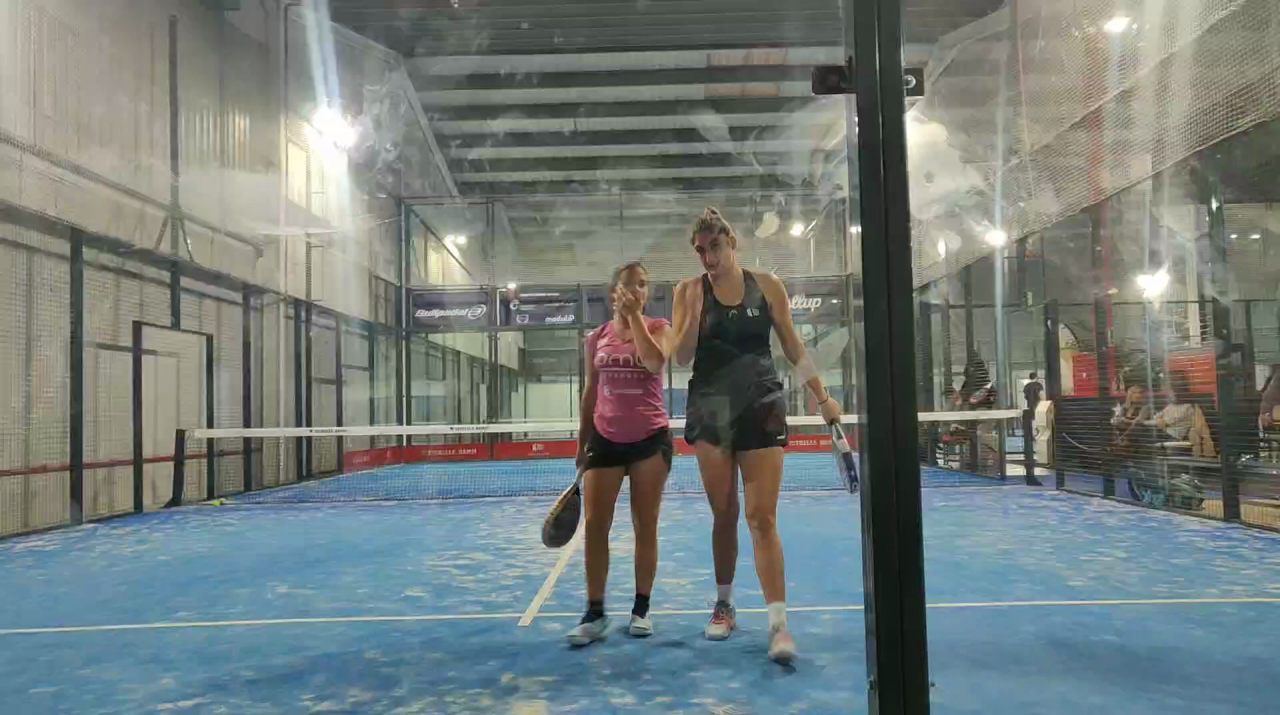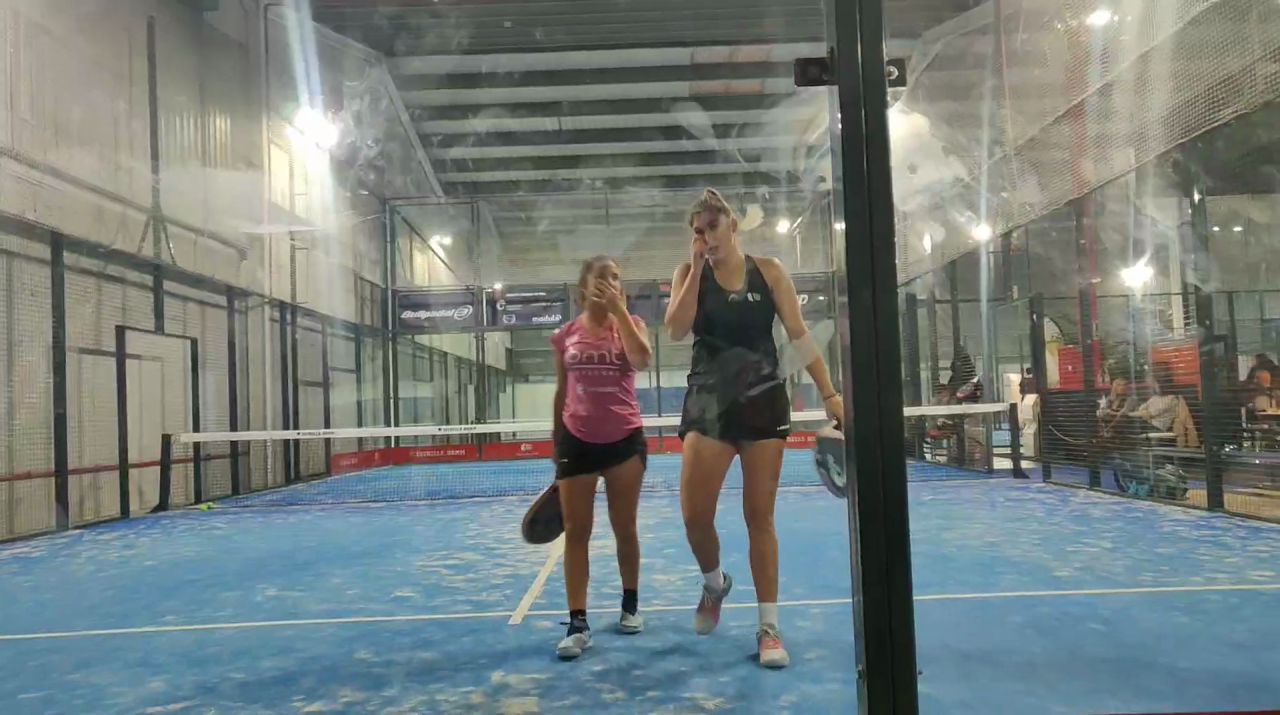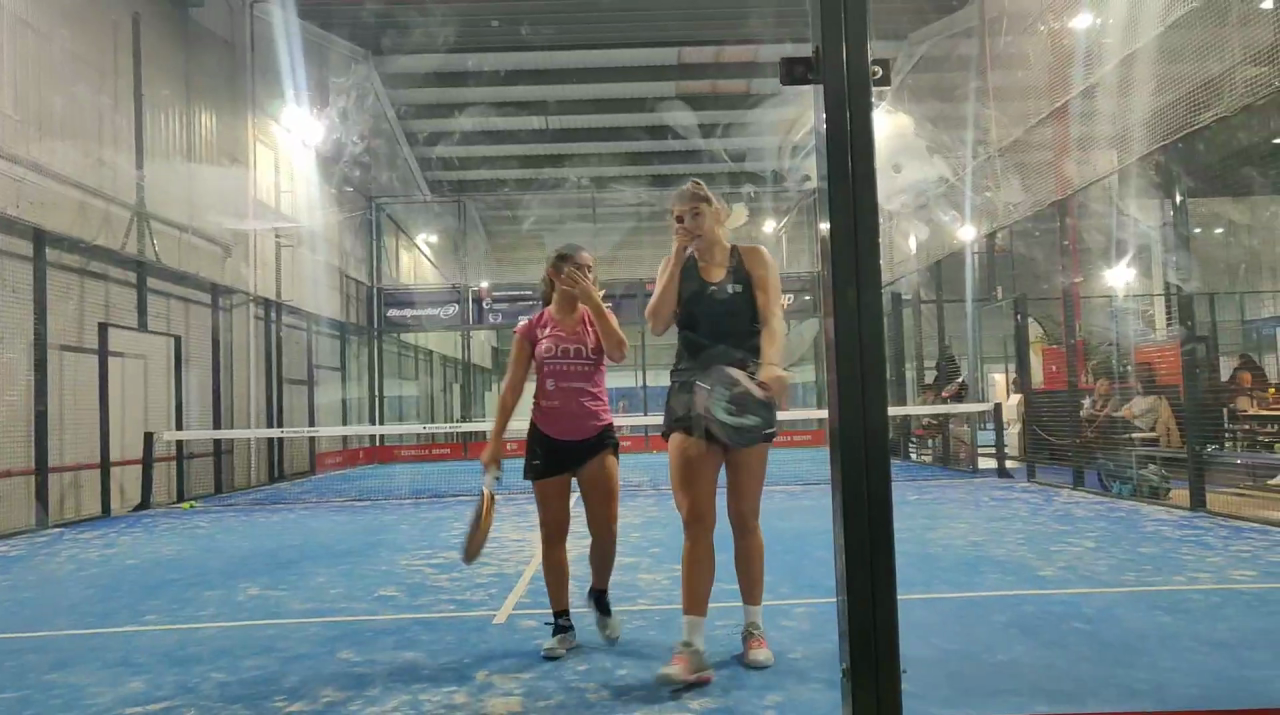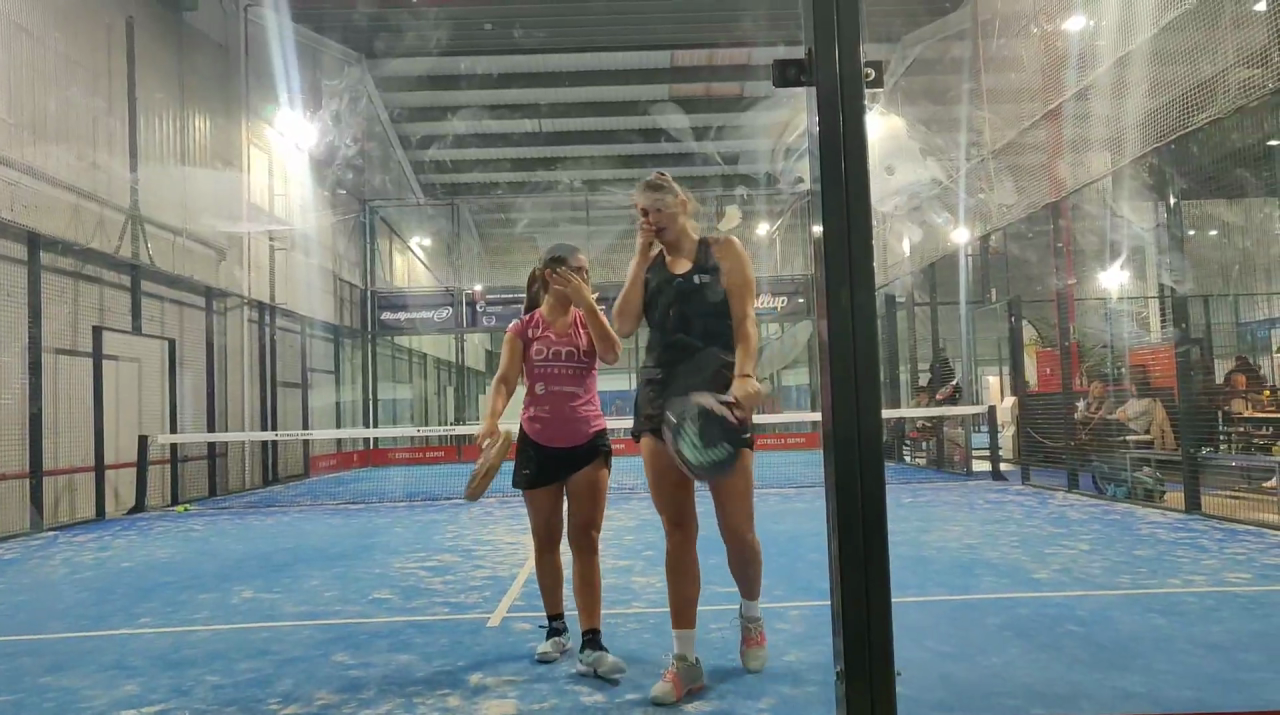
dt=0.3s
person 1, frame 1
left shoulder: (766, 286)
right shoulder: (689, 291)
left elbow: (793, 347)
right elbow: (681, 355)
left wrist: (822, 397)
right wrist: (697, 306)
left hip: (761, 406)
right hip: (711, 408)
left knee: (761, 517)
right knee: (724, 513)
left ankle: (778, 626)
right ankle: (724, 603)
person 1, frame 2
left shoulder: (768, 270)
right shoulder: (688, 273)
left elbow: (798, 333)
right elbow: (677, 331)
left wrist: (828, 391)
right wrist: (697, 267)
left hip: (762, 397)
right hip: (707, 398)
left knee: (759, 515)
right knee: (694, 512)
left ankle: (768, 626)
right ankle: (714, 582)
person 1, frame 3
left shoulder: (753, 259)
right shoulder: (675, 266)
left elbow: (773, 319)
right elbow: (657, 324)
left wrist: (771, 364)
right wrist: (677, 258)
right hip: (690, 396)
left knee: (744, 520)
right knee: (695, 520)
left ankle: (753, 627)
right ankle: (694, 648)
person 1, frame 4
left shoulder: (724, 250)
right shoulder: (646, 263)
left elbow: (745, 320)
right elbow: (623, 326)
left wrist: (745, 375)
right wrist: (642, 255)
left hip: (718, 395)
right hip: (659, 398)
left knee: (737, 527)
right knee: (678, 529)
left ankle: (751, 617)
right ankle: (685, 660)
person 2, frame 1
left shoulder: (657, 327)
right shoulder: (596, 338)
left elbow: (655, 362)
right elbow: (589, 393)
left wrist: (635, 315)
right wrist: (582, 442)
left hip: (650, 438)
right hip: (604, 439)
left knee: (645, 526)
right knee: (595, 524)
left ankle: (641, 608)
right ankle: (595, 612)
person 2, frame 2
left shoulder: (630, 323)
right shoulder: (565, 335)
left elbow: (641, 359)
right elbow: (561, 392)
left wrist: (618, 309)
right wrist: (556, 443)
left hip: (624, 438)
right hip: (577, 440)
left knee: (625, 528)
right knee: (576, 532)
left ankle: (630, 602)
right ankle: (578, 624)
person 2, frame 3
left shoulder: (599, 316)
right shoulder: (532, 328)
left elbow: (619, 352)
right elbow: (513, 384)
left wrist: (593, 301)
right wrist: (495, 439)
left hip: (597, 435)
right hip: (548, 439)
left knee: (605, 530)
right knee: (553, 534)
left ankle: (600, 596)
right ankle: (562, 625)
person 2, frame 4
left shoulder: (589, 320)
right shoulder: (522, 329)
left elbow: (612, 355)
right elbow: (505, 379)
left wrist: (587, 302)
right wrist: (491, 419)
left hip: (589, 442)
right hip: (539, 445)
left knee: (586, 540)
right knee: (546, 542)
left ankle: (592, 644)
right ankle: (556, 628)
